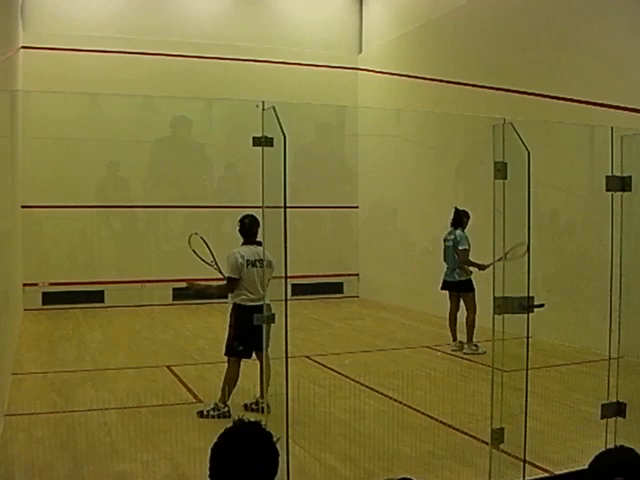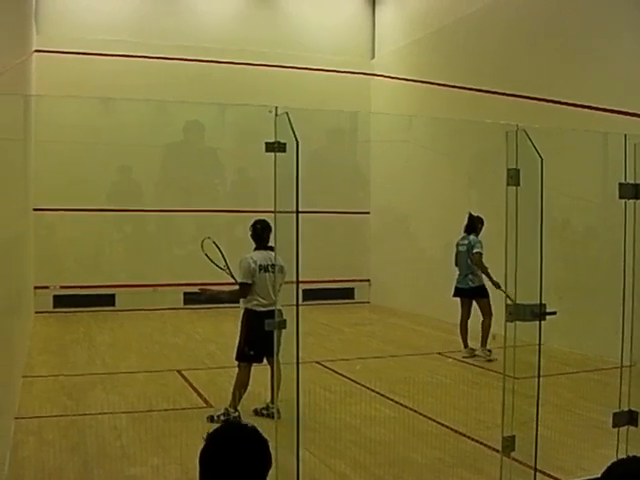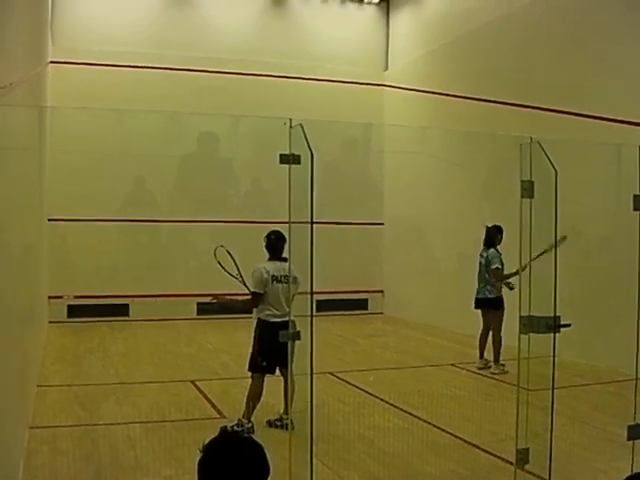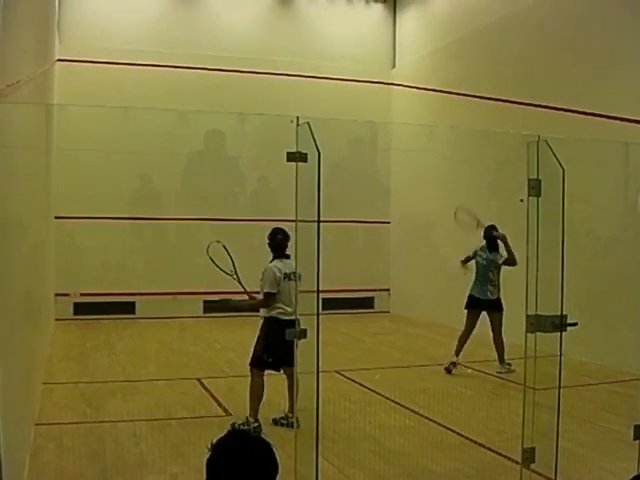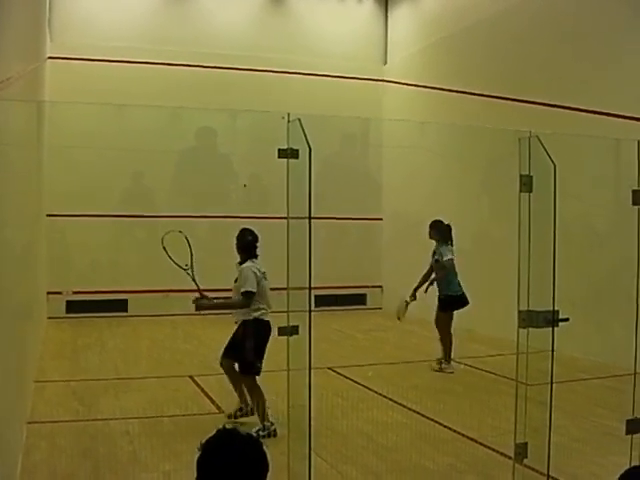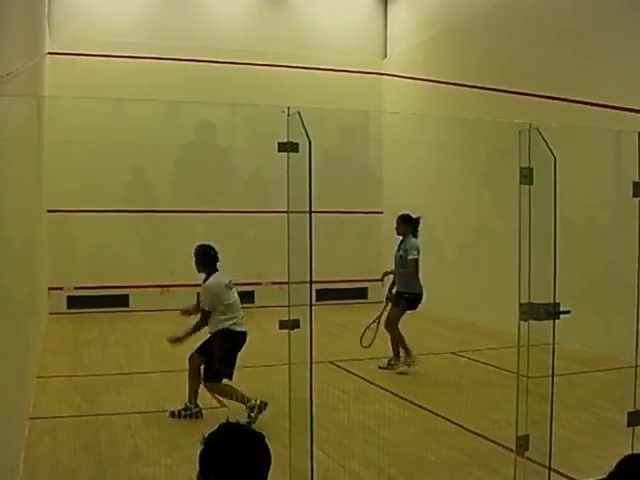
dt=0.5s
person 1, frame 1
left shoulder: (237, 255)
right shoulder: (266, 255)
left elbow: (230, 288)
right elbow: (263, 284)
left wrist: (203, 288)
left hip: (244, 310)
right hip: (262, 309)
left knee: (234, 359)
right knee: (263, 355)
left ankle: (222, 405)
right ankle: (262, 401)
person 1, frame 2
left shoulder: (249, 260)
right shoulder: (278, 260)
left elbow: (243, 293)
right elbow: (275, 289)
left wrist: (215, 293)
left hip: (255, 315)
right hip: (273, 314)
left knee: (244, 364)
right knee: (274, 361)
left ankle: (232, 410)
right ankle: (273, 406)
person 1, frame 3
left shoulder: (262, 270)
right shoulder: (292, 271)
left elbow: (255, 302)
right elbow: (289, 299)
left wrist: (227, 301)
left hip: (268, 326)
right hip: (287, 325)
left knee: (258, 375)
right knee: (287, 372)
left ankle: (246, 421)
right ankle: (286, 417)
person 1, frame 4
left shoulder: (272, 269)
right shoulder: (294, 267)
left elbow: (267, 303)
left wrist: (239, 304)
right wrist: (257, 300)
left hip: (275, 323)
right hip: (291, 322)
left knee: (257, 370)
right knee: (290, 370)
left ankle: (253, 420)
right ankle: (291, 416)
person 1, frame 5
left shoulder: (248, 269)
right shoulder: (249, 267)
left elbow: (245, 302)
right elbow: (242, 299)
left wrist: (212, 305)
right wrist: (212, 301)
left hip: (255, 325)
right hip: (247, 324)
left knee: (246, 375)
right knee: (226, 362)
left ankle: (267, 425)
right ankle: (245, 405)
person 1, frame 6
left shoulder: (210, 285)
right shoulder: (217, 279)
left elbow: (204, 320)
left wrist: (184, 336)
right wrist: (196, 309)
left hip: (230, 334)
right hip: (223, 332)
left knee: (211, 383)
right knee: (194, 360)
left ankle: (252, 404)
right ankle: (192, 407)
person 2, frame 1
left shoulder: (448, 235)
right shoulder: (461, 236)
right elbow: (463, 259)
right wrist: (479, 265)
left hip: (450, 277)
right hip: (462, 278)
left knee: (453, 310)
right knee: (471, 310)
left ankle: (455, 342)
right ankle: (469, 345)
person 2, frame 2
left shoulder: (460, 241)
right shoulder: (475, 241)
right elbow: (478, 262)
right wrist: (492, 279)
left hip: (462, 283)
right hip: (475, 284)
left knee: (464, 316)
right knee: (487, 315)
left ankle: (466, 349)
right ankle: (483, 348)
person 2, frame 3
left shoulder: (484, 252)
right shoulder: (494, 254)
right elbow: (498, 277)
left wrist: (505, 282)
right wrist: (516, 273)
left hip: (482, 295)
right hip: (492, 296)
left knee: (486, 328)
right knee: (496, 330)
left ankle: (482, 360)
right ankle: (496, 364)
person 2, frame 4
left shoulder: (480, 250)
right shoulder: (494, 255)
left elbow: (466, 259)
right elbow: (513, 262)
left wrist: (464, 262)
right wrist: (506, 243)
left hip: (476, 295)
right hip: (491, 298)
left knee: (467, 329)
right knee: (497, 332)
left ankle: (454, 358)
right ankle: (502, 364)
person 2, frame 5
left shoulder: (445, 249)
right shoulder: (436, 250)
left elbow: (450, 270)
right elbow: (429, 272)
left wrist: (434, 279)
right wrist: (415, 289)
left hip: (451, 293)
right hip: (445, 293)
left knee: (444, 327)
right knee: (441, 325)
left ankle: (448, 363)
right ankle: (446, 358)
person 2, frame 6
left shoulder: (411, 245)
right shoulder: (402, 244)
left elbow: (412, 271)
left wrist: (391, 271)
right wrist: (390, 289)
left hip: (410, 292)
right hip: (402, 291)
left knee: (391, 324)
right knee: (390, 323)
left ankle: (408, 355)
right ankle: (396, 359)
